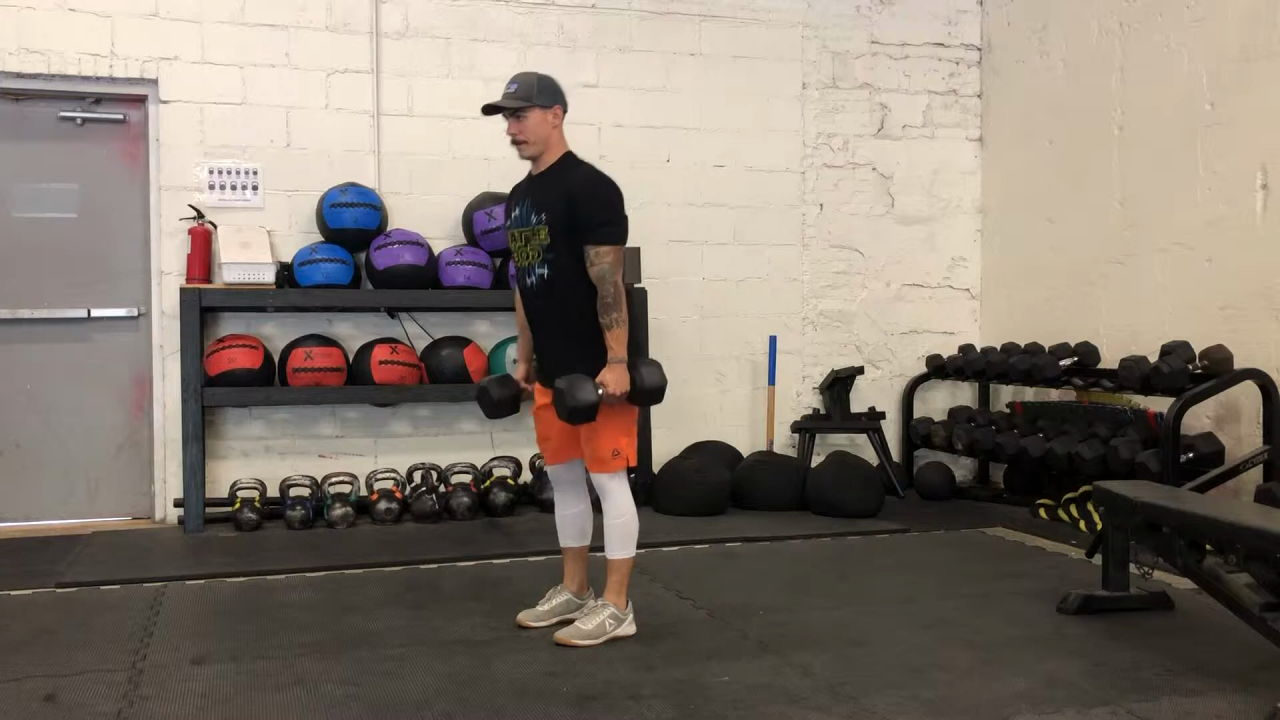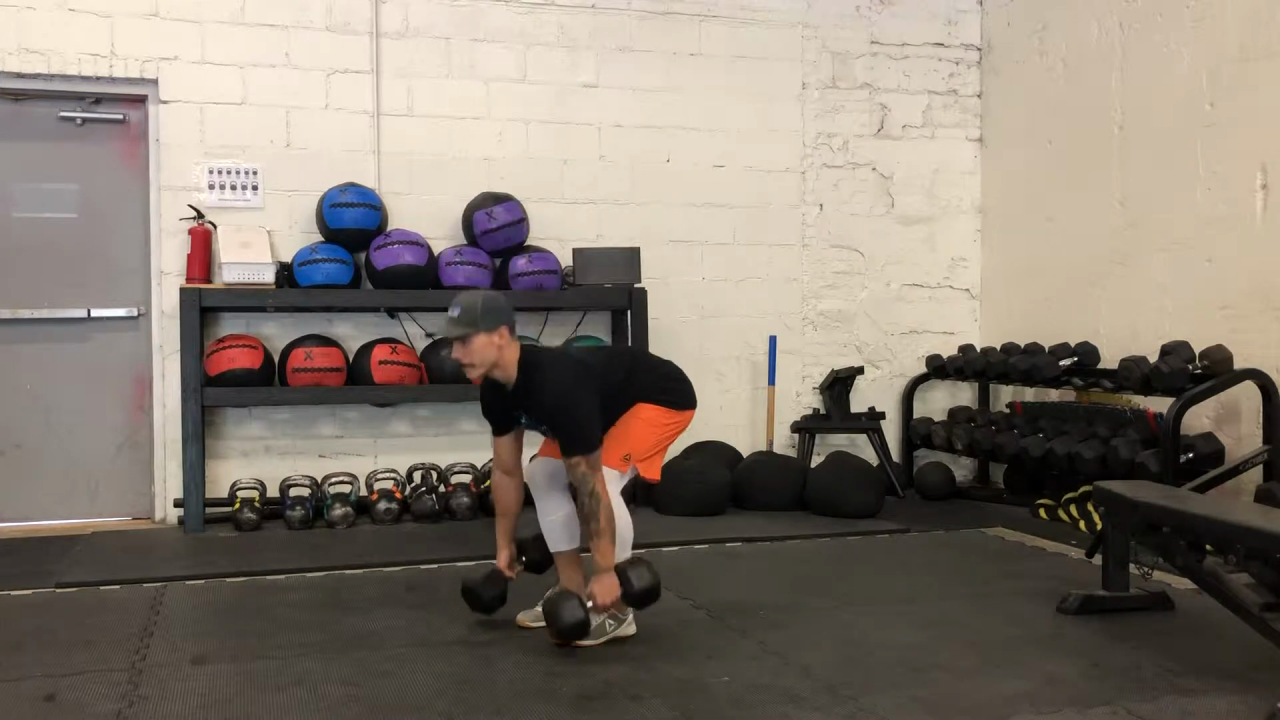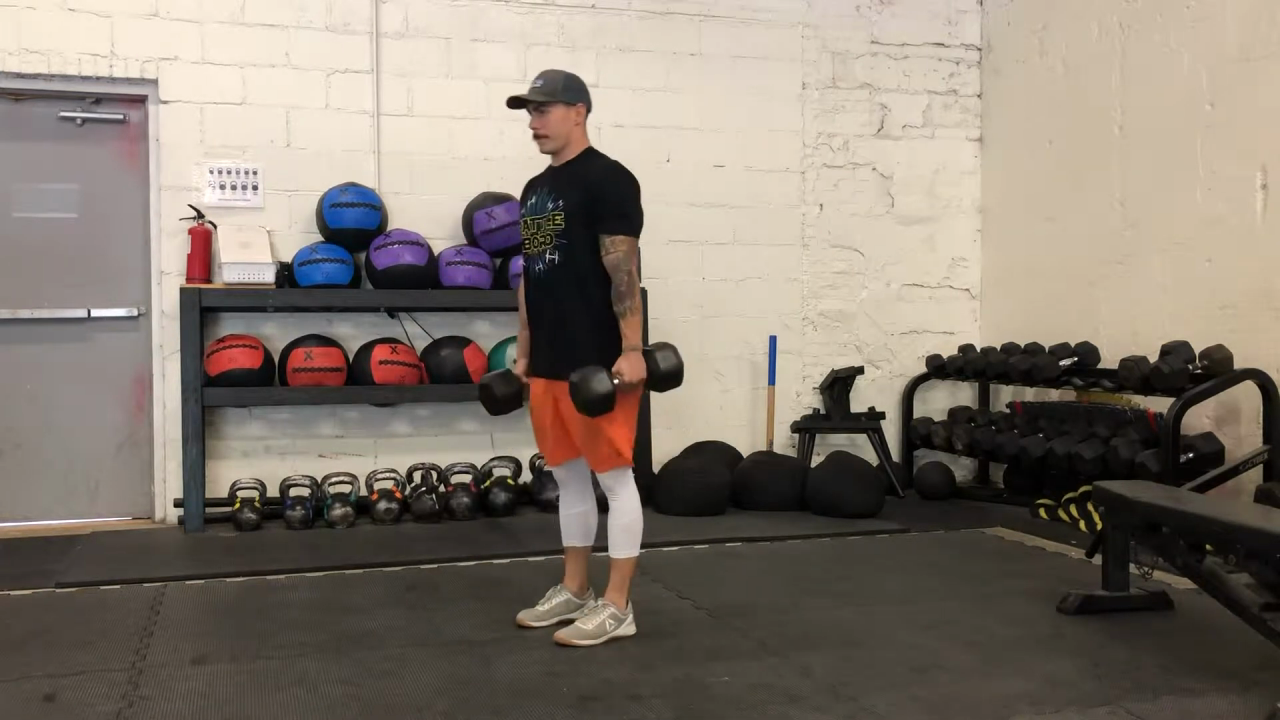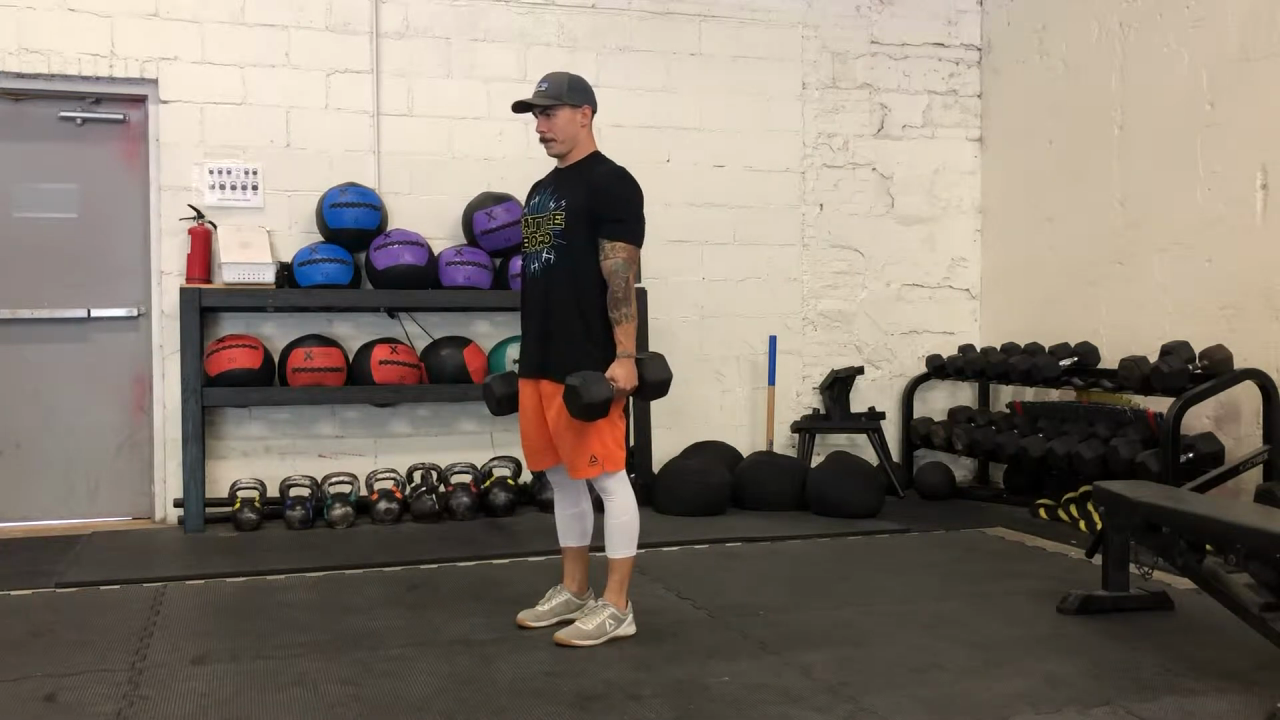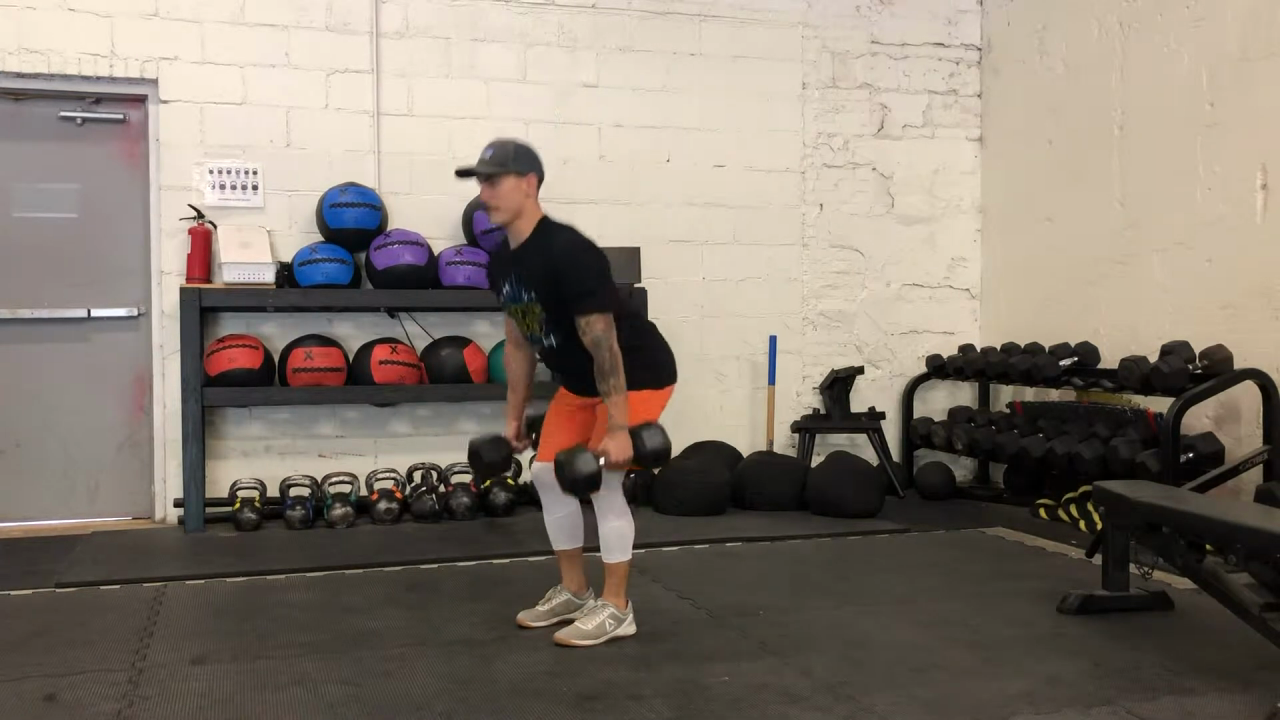
dt=1s
person 1, frame 1
left shoulder: (588, 186)
right shoulder: (520, 196)
left elbow: (609, 280)
left wrist: (617, 363)
right wrist: (525, 358)
left hip: (595, 368)
right hip: (554, 367)
left knee: (606, 475)
right knee: (564, 475)
left ankle: (616, 607)
right ankle: (573, 591)
person 1, frame 2
left shoulder: (558, 386)
right shoulder: (497, 391)
left elbow: (591, 487)
right elbow: (506, 471)
left wrist: (605, 573)
right wrist: (505, 545)
left hip: (662, 398)
right hip: (610, 402)
left knee: (607, 478)
right knee: (543, 473)
left ankle: (614, 610)
right ankle: (571, 592)
person 1, frame 3
left shoulder: (606, 179)
right shoulder: (535, 189)
left elbow: (623, 268)
left wrist: (631, 351)
right wrist: (524, 354)
left hip: (599, 362)
right hip: (552, 363)
left knee: (613, 476)
right knee: (568, 476)
left ankle: (617, 607)
right ankle: (574, 590)
person 1, frame 4
left shoulder: (609, 183)
right shoulder: (542, 190)
left elbow: (621, 277)
left wrist: (625, 356)
right wrist: (530, 358)
left hip: (587, 365)
right hip: (540, 363)
left knee: (607, 477)
right knee: (562, 477)
left ankle: (616, 606)
right ankle: (573, 591)
person 1, frame 5
left shoulder: (567, 253)
right shoulder: (502, 262)
left elbow: (604, 345)
right elbow: (519, 344)
left wrist: (618, 428)
right wrist: (514, 416)
left hip: (640, 373)
right hip: (579, 380)
left knee: (602, 479)
right knee: (547, 473)
left ankle: (616, 608)
right ankle: (573, 591)
